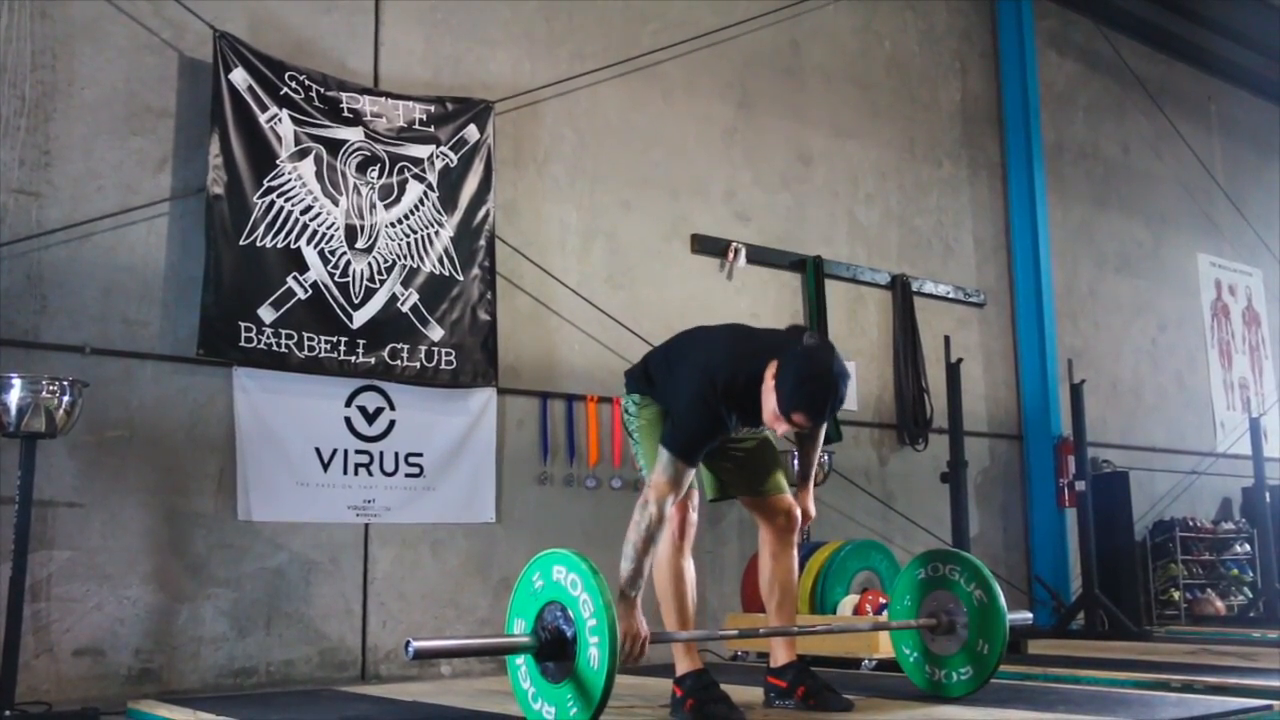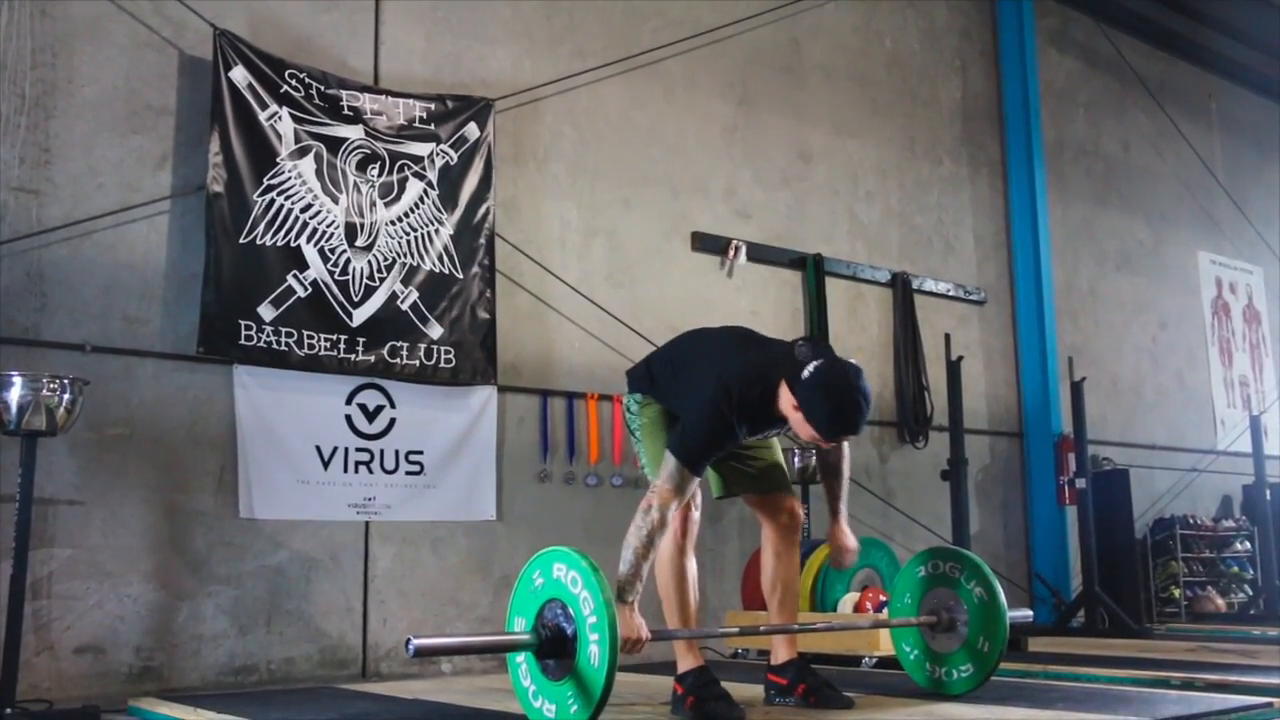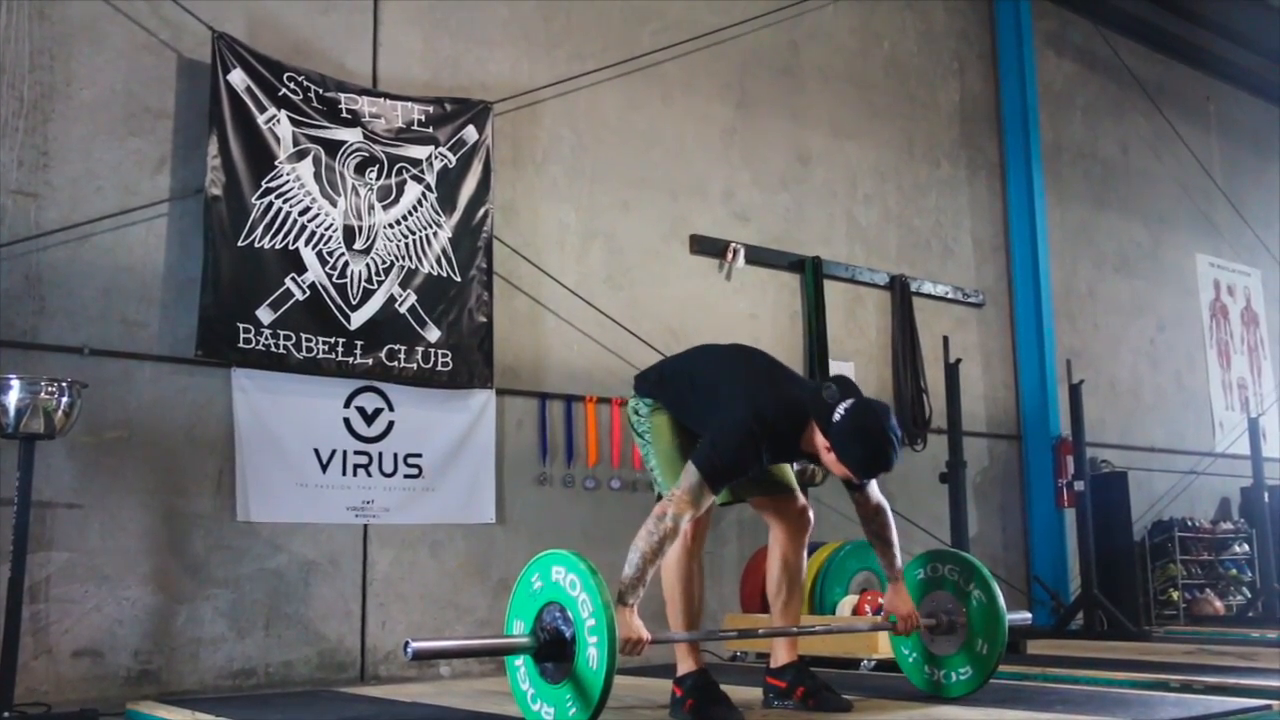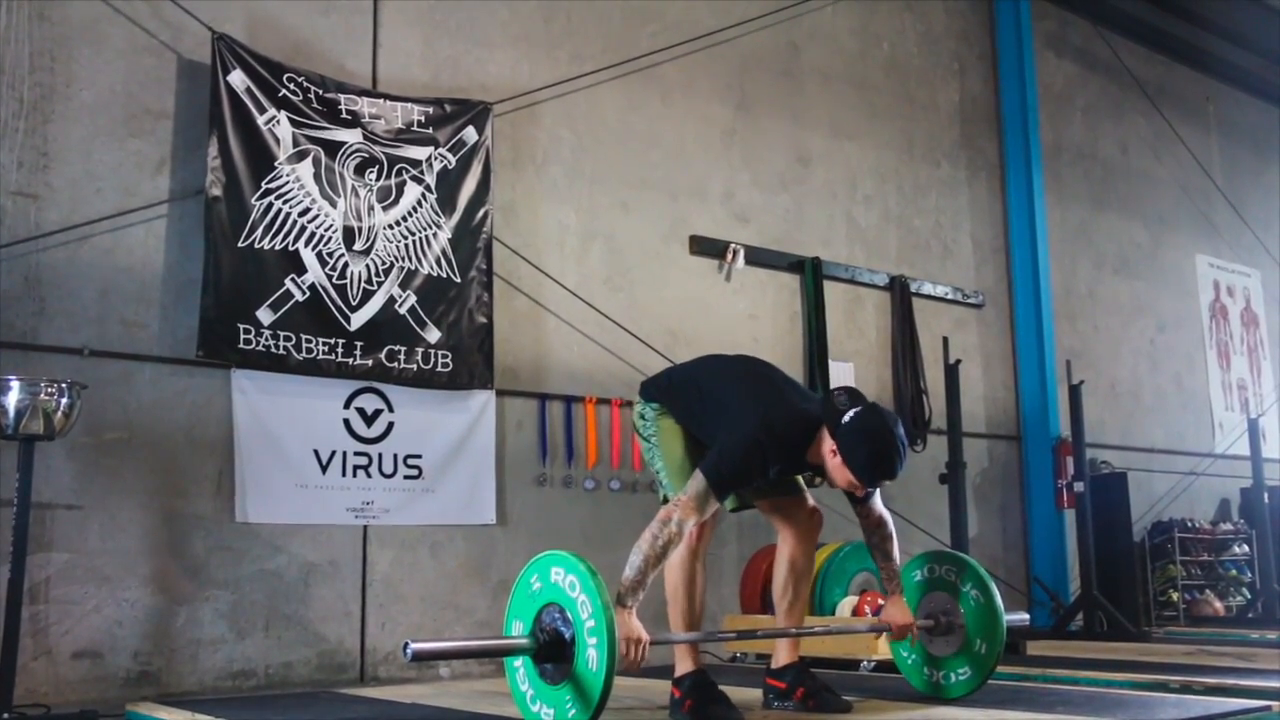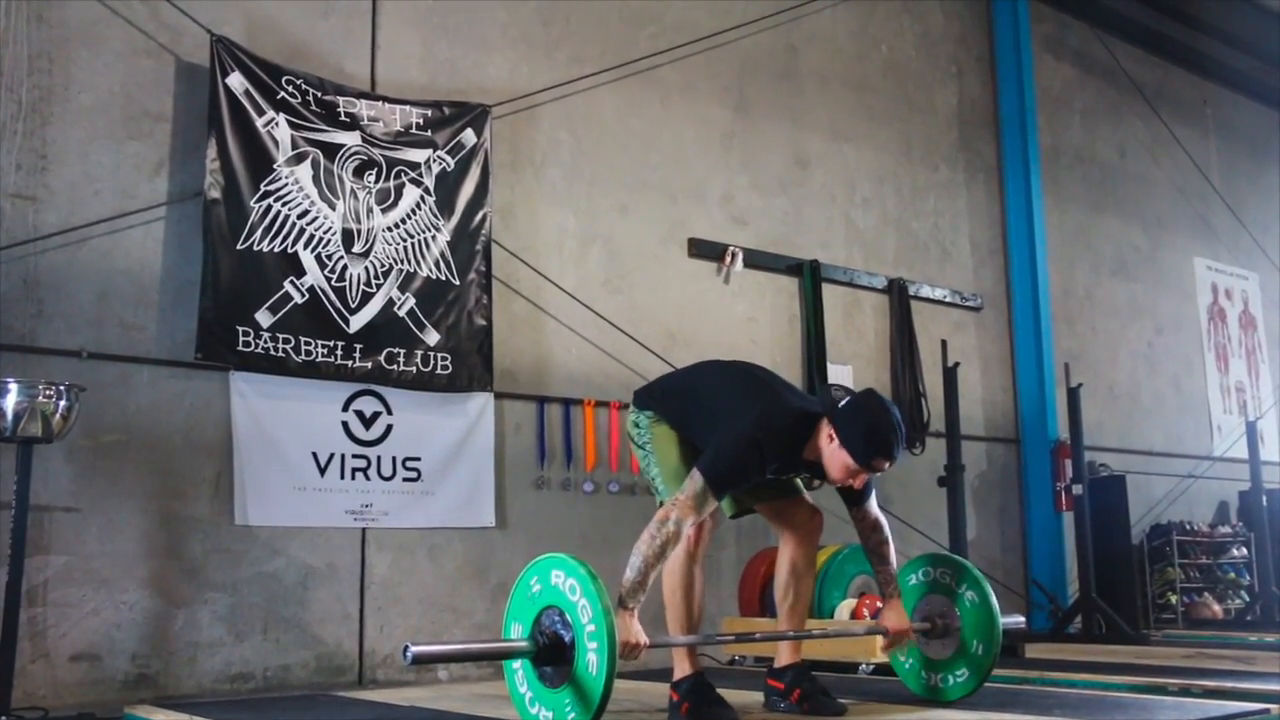
dt=0.3s
person 1, frame 1
left shoulder: (812, 374)
right shoulder: (710, 394)
left elbow: (812, 423)
right elbow: (657, 503)
left wrist: (805, 487)
right wrist: (627, 606)
left hip: (732, 416)
right hip: (658, 398)
left knee: (784, 516)
right knee: (681, 515)
left ankle: (784, 671)
right ankle: (689, 679)
person 1, frame 2
left shoulder: (820, 384)
right shoulder: (721, 407)
left elbow: (834, 449)
right elbow: (658, 506)
left wrist: (838, 523)
right wrist: (625, 608)
right hip: (661, 400)
left knee: (786, 514)
right knee: (683, 516)
left ankle: (784, 668)
right ankle: (690, 675)
person 1, frame 3
left shoulder: (839, 423)
right shoulder: (751, 433)
left elbow: (873, 505)
right elbow: (672, 514)
left wrist: (896, 584)
right wrist: (625, 608)
right hip: (663, 403)
left knee: (795, 516)
right knee: (692, 522)
left ankle: (784, 671)
right ankle: (690, 679)
person 1, frame 4
left shoulder: (849, 442)
right shoulder: (762, 441)
left elbow: (876, 521)
right elbow: (674, 520)
left wrist: (895, 598)
right wrist: (624, 611)
left hip: (730, 407)
right hip: (668, 407)
left knee: (804, 518)
right knee: (697, 522)
left ankle: (785, 672)
right ankle: (688, 679)
person 1, frame 5
left shoulder: (845, 447)
right shoulder: (757, 440)
left elbow: (871, 524)
right elbow: (673, 520)
left wrist: (892, 602)
right wrist: (626, 613)
left hip: (720, 414)
right hip: (662, 415)
left knee: (804, 521)
right knee: (695, 526)
left ankle: (785, 673)
right ankle: (686, 683)
